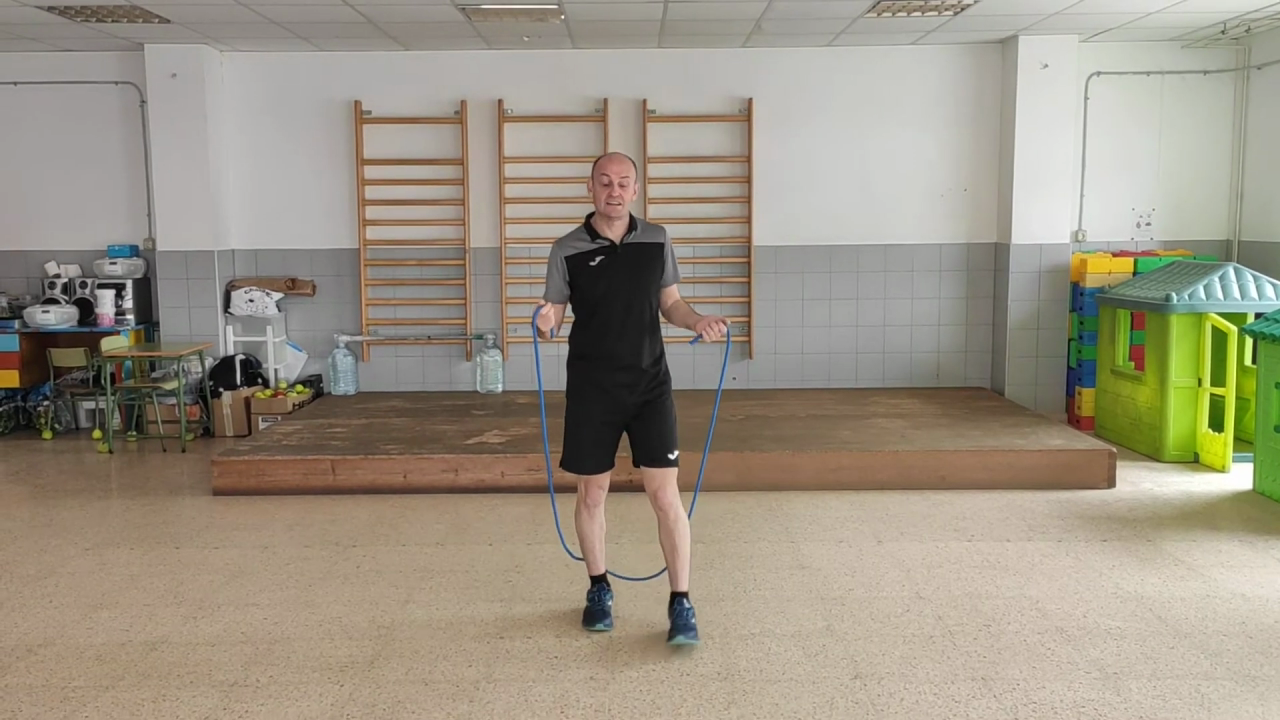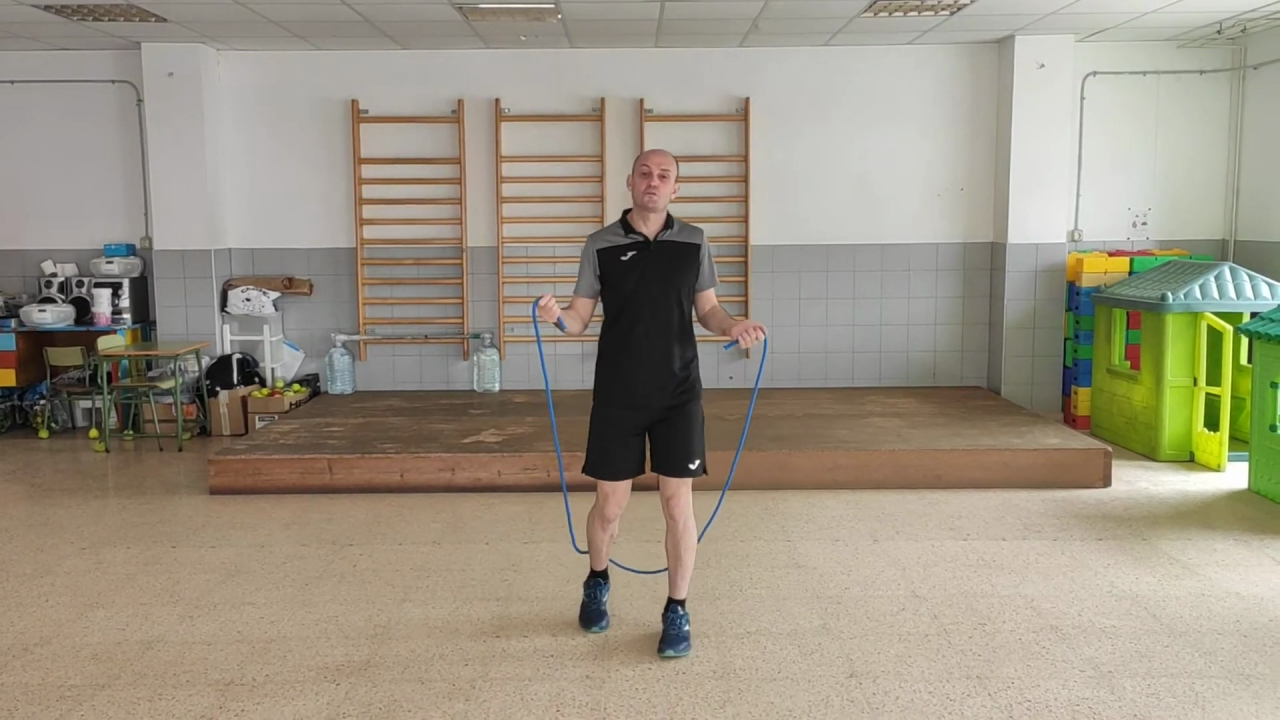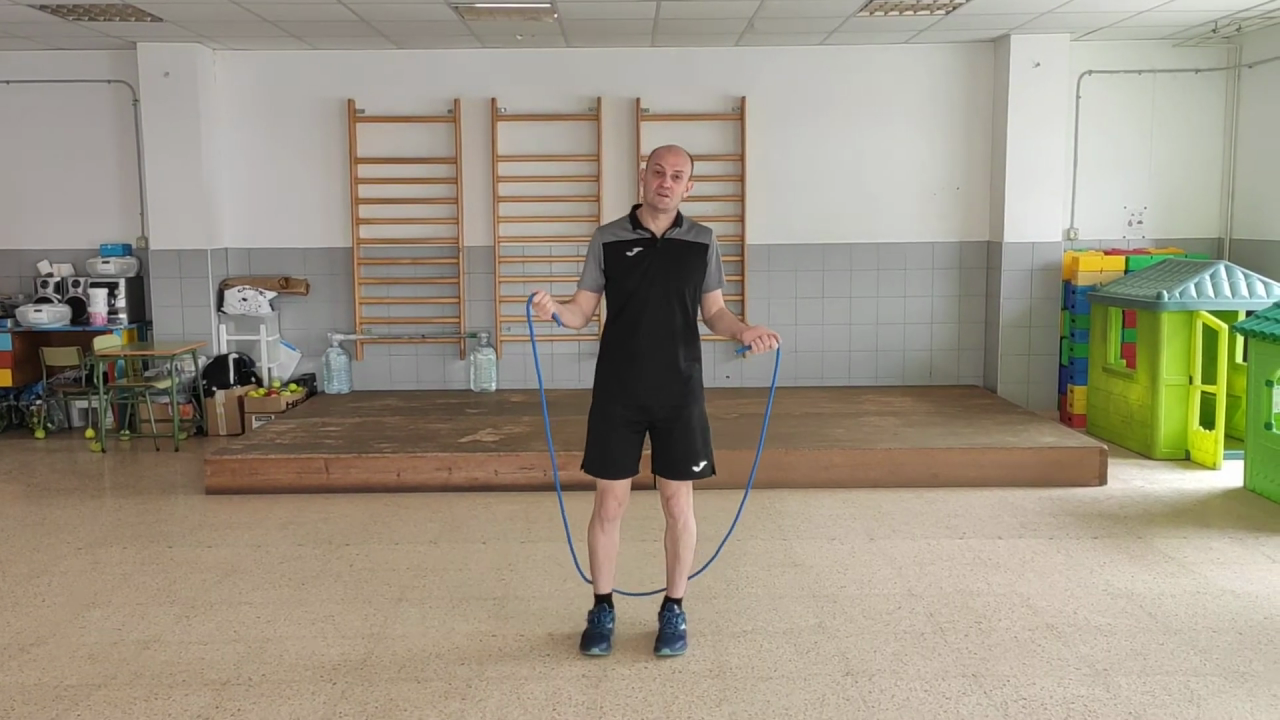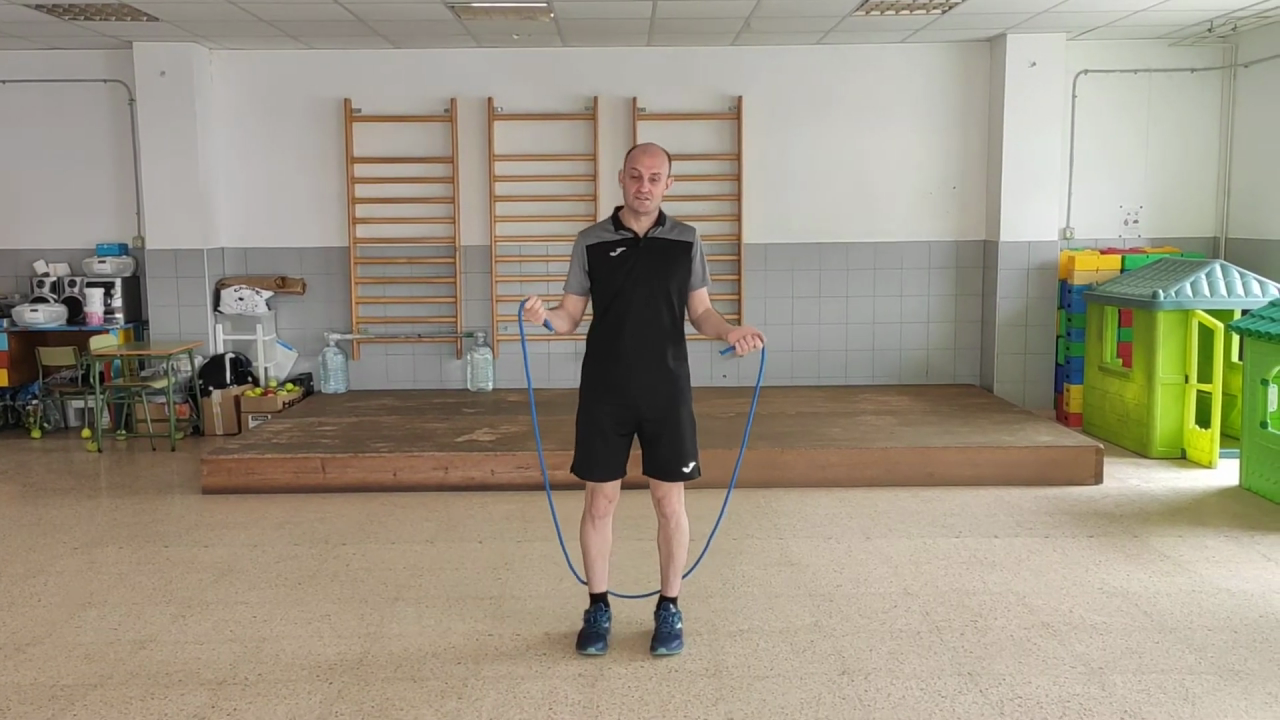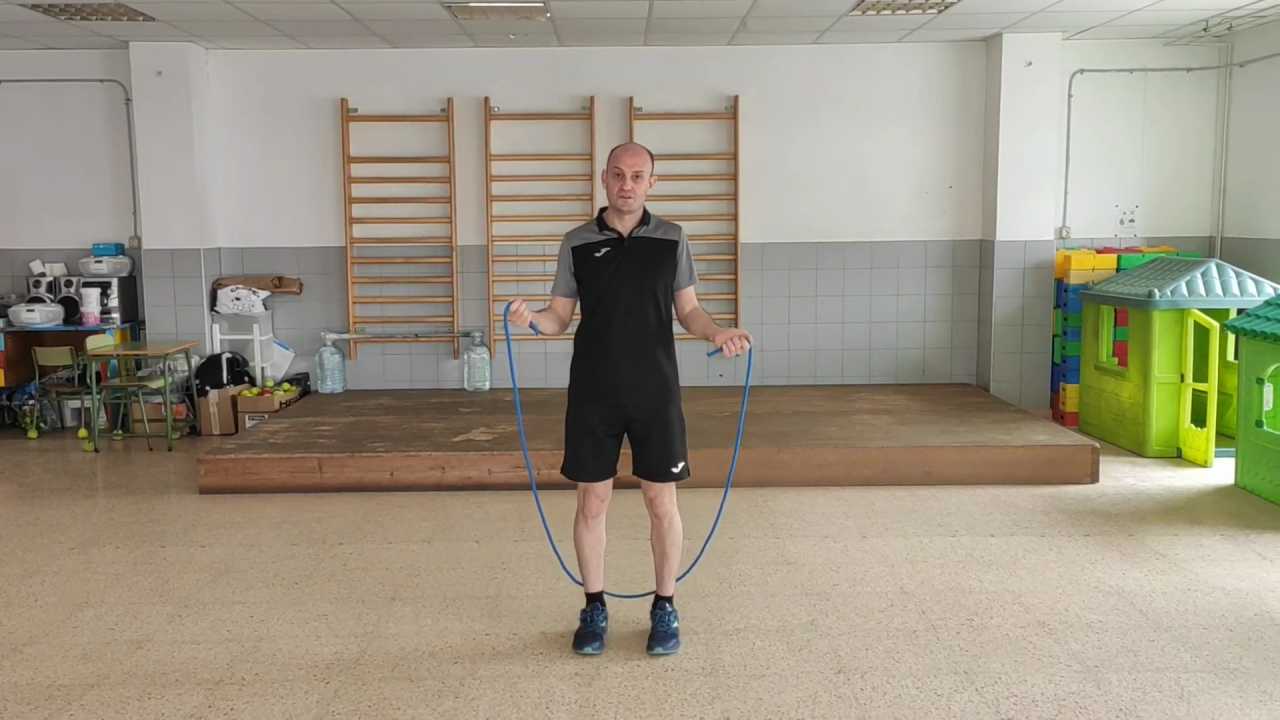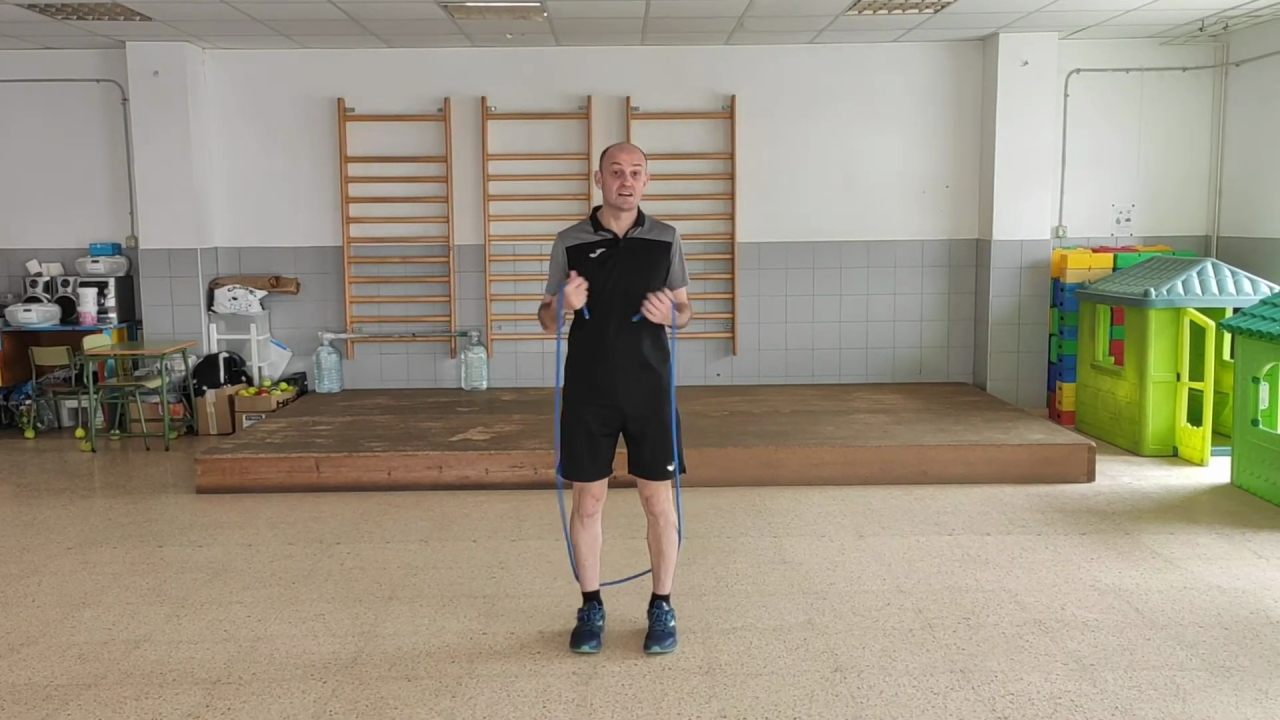
dt=0.4s
person 1, frame 1
left shoulder: (657, 240)
right shoulder: (567, 250)
left elbow: (670, 303)
right elbow: (552, 318)
left wrist: (698, 320)
right wrist: (544, 325)
left hip: (650, 386)
right hip: (591, 391)
left knee: (665, 494)
right knee: (591, 493)
left ankle: (681, 603)
right ankle: (599, 589)
person 1, frame 2
left shoulder: (694, 242)
right shoulder: (601, 245)
left elbow: (707, 309)
right elbow: (580, 318)
left wrist: (733, 325)
right wrist: (555, 315)
left hip: (679, 393)
right hip: (617, 395)
left knee: (678, 503)
right knee: (610, 503)
left ankle: (676, 610)
right ankle: (597, 580)
person 1, frame 3
left shoulder: (702, 241)
right shoulder: (608, 239)
left elbow: (713, 311)
right elbow: (582, 311)
left wrist: (743, 330)
right wrist: (553, 309)
left hip: (680, 394)
right hip: (617, 394)
left knee: (678, 503)
right knee: (609, 504)
left ankle: (673, 609)
right ankle: (602, 608)
person 1, frame 4
left shoulder: (686, 240)
right shoulder: (590, 242)
left elbow: (699, 310)
right elbow: (571, 316)
left wrist: (729, 331)
right wrist: (544, 315)
left hip: (667, 393)
right hip: (604, 395)
left knee: (670, 502)
right knee: (599, 502)
left ankle: (669, 608)
right ankle: (598, 608)
person 1, frame 5
left shoulder: (672, 238)
right shoulder: (576, 243)
left elbow: (688, 310)
right elbow: (560, 318)
left wrist: (718, 332)
right wrist: (530, 318)
left hip: (656, 391)
right hip: (593, 393)
left knee: (662, 502)
right knee: (592, 501)
left ankle: (664, 608)
right ankle: (594, 608)
person 1, frame 6
left shoulder: (665, 239)
right shoulder: (570, 242)
left elbow: (683, 307)
right elbow: (550, 321)
left wrist: (671, 314)
right wrist: (564, 305)
left hip: (650, 390)
right hip: (588, 392)
left knee: (658, 501)
right knee: (587, 501)
left ankle: (662, 607)
right ankle: (591, 607)
